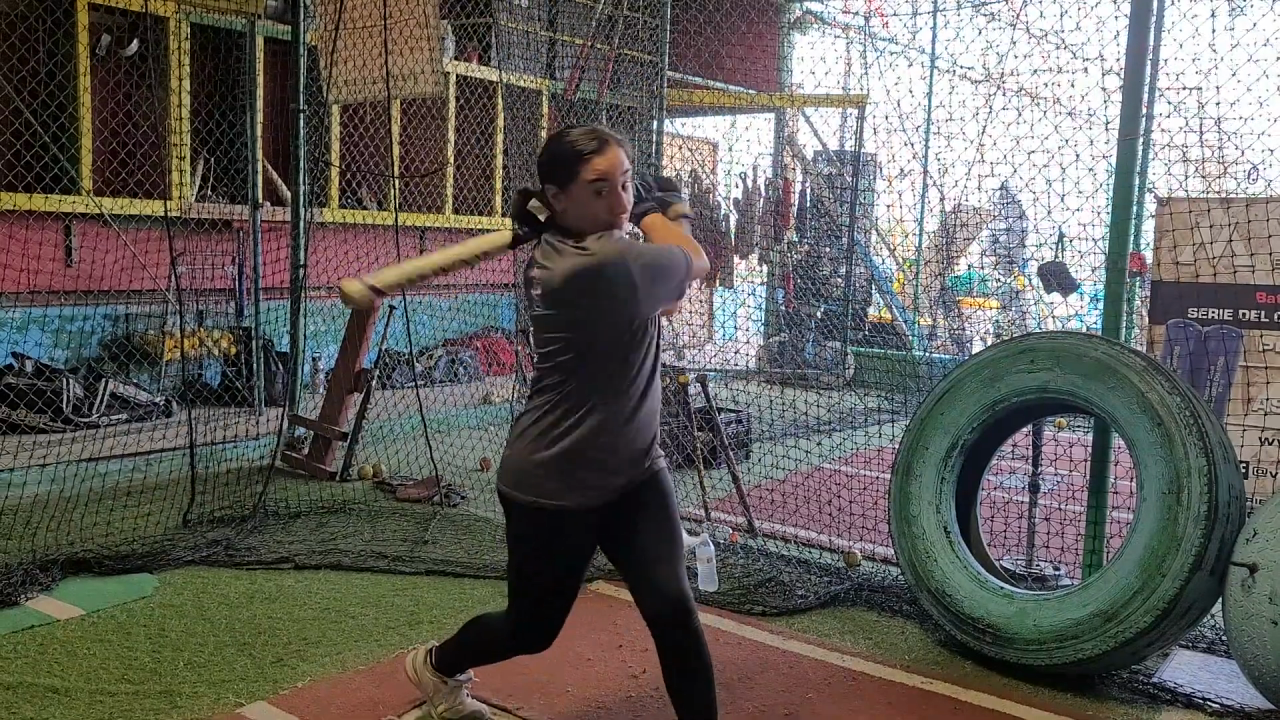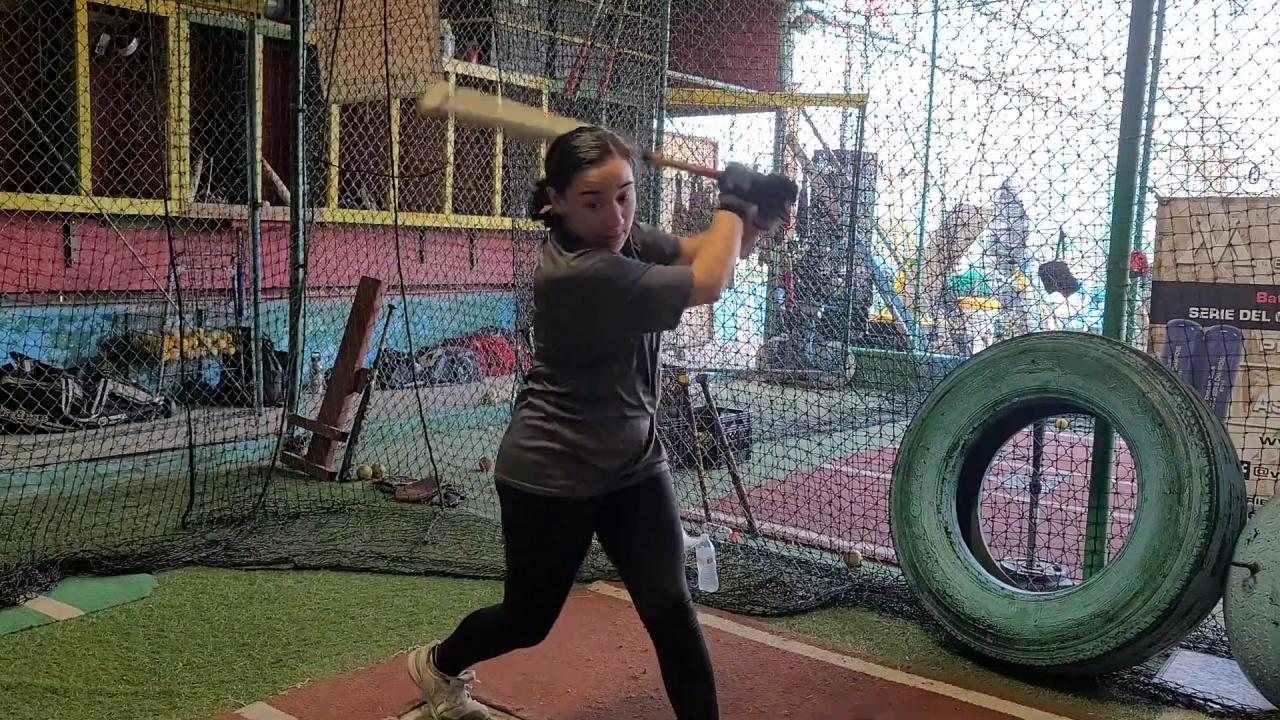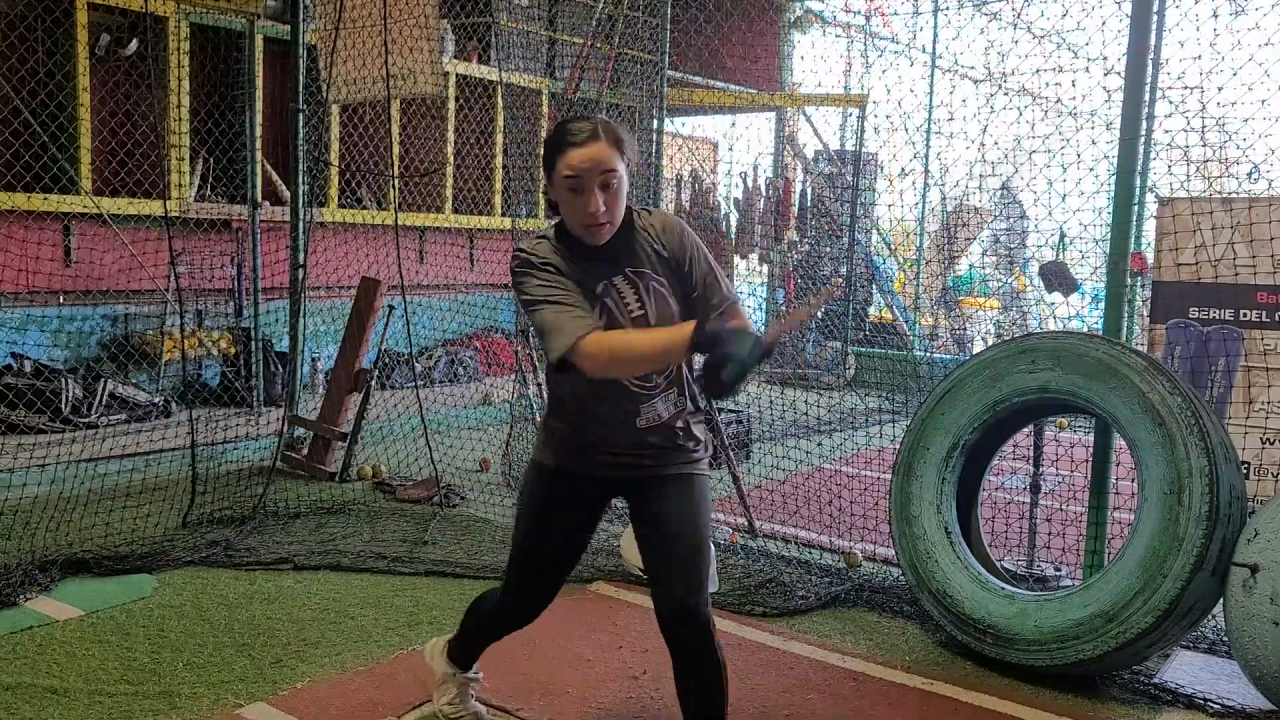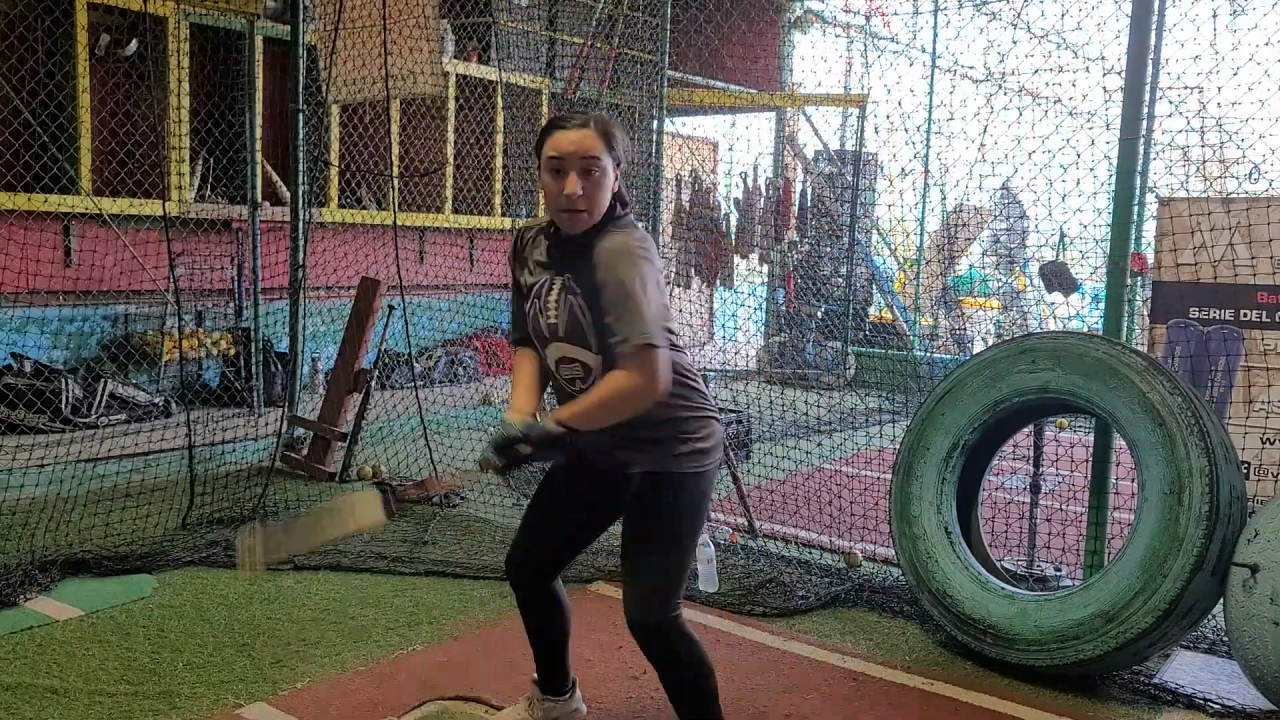
dt=0.3s
person 1, frame 1
left shoulder: (559, 247)
right shoulder: (600, 264)
left elbow: (664, 268)
right elbow: (692, 265)
left wrist: (657, 206)
right wrist: (655, 211)
left hip: (631, 465)
right hip: (552, 480)
left knee: (672, 608)
right knee: (533, 628)
right ankle: (434, 664)
person 1, frame 2
left shoulder: (621, 240)
right shoulder: (572, 273)
left elbow: (699, 253)
right elbow: (703, 285)
left wrist: (747, 205)
right wrist: (733, 202)
left hip: (632, 461)
right hip: (550, 471)
left knee: (669, 611)
right knee: (529, 618)
right ankle: (439, 663)
person 1, frame 3
left shoulder: (665, 235)
right shoulder: (535, 262)
left elbow: (732, 325)
right elbow: (597, 355)
left wrist: (732, 352)
right wrist: (703, 333)
left hip: (667, 450)
right hip: (573, 454)
left knee: (685, 614)
right knee: (521, 598)
right ankle: (454, 658)
person 1, frame 4
left shoulder: (622, 253)
right shoulder: (529, 246)
left elbow: (648, 378)
right elbow: (526, 346)
left wrist: (551, 426)
right wrist: (520, 418)
left hip: (671, 448)
right hip: (593, 448)
left knee: (651, 616)
right knee: (526, 568)
